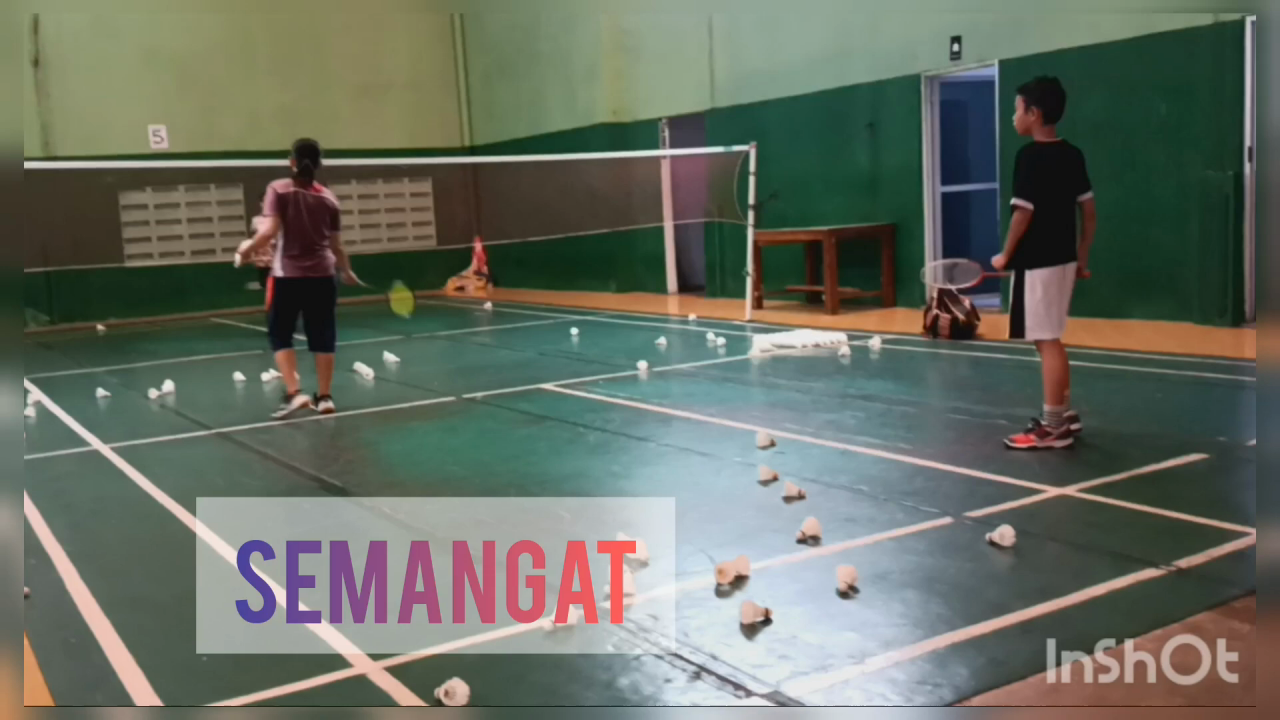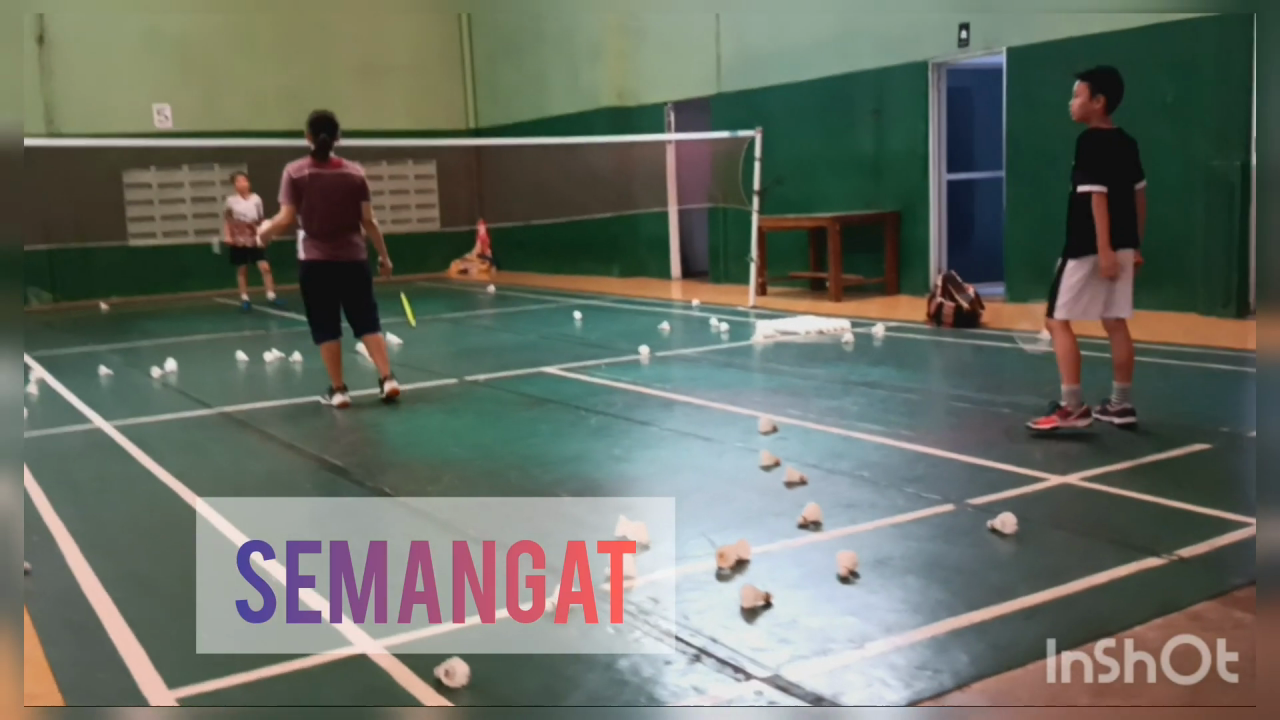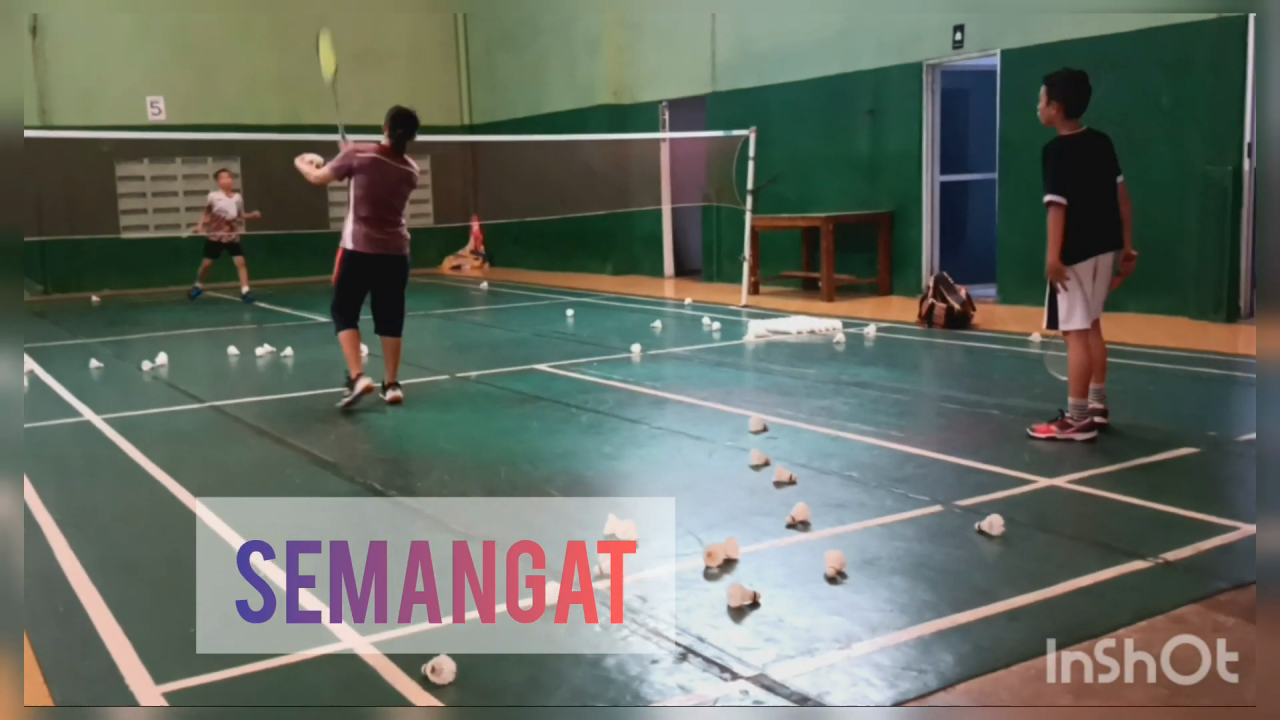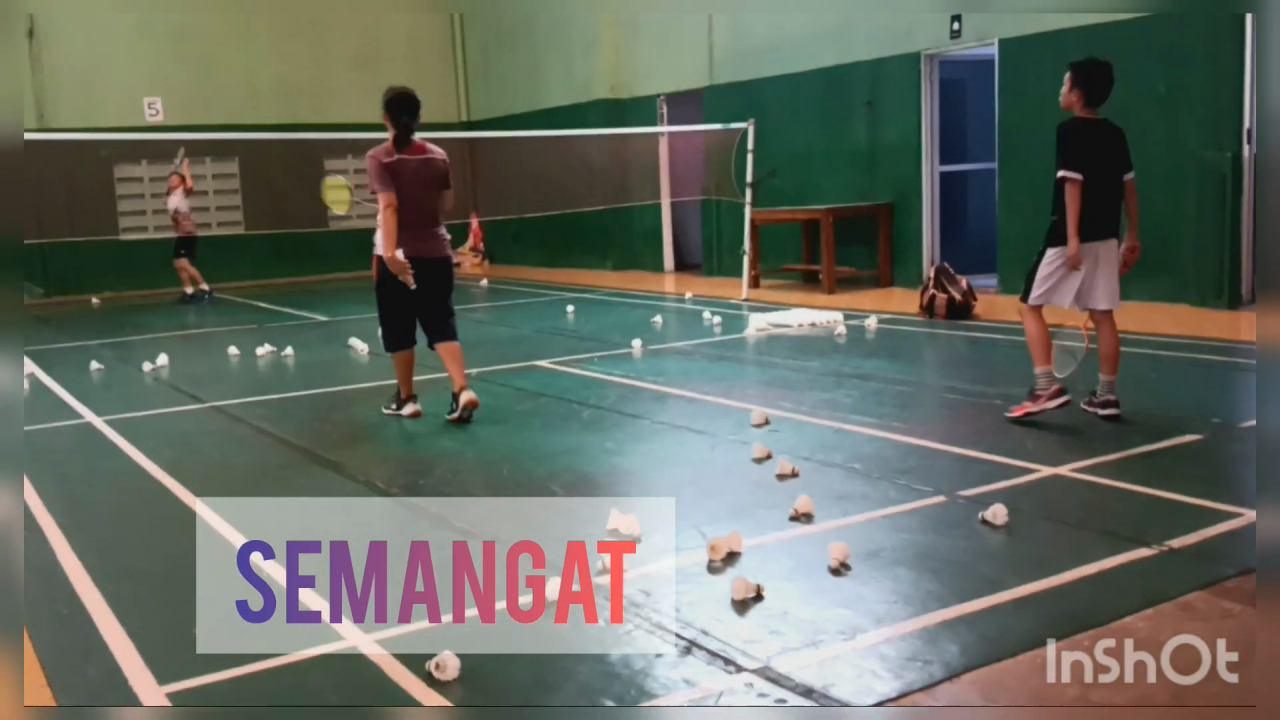
dt=1s
person 1, frame 1
left shoulder: (1030, 156)
right shoulder: (1073, 155)
left elbow: (1023, 213)
right elbow: (1088, 212)
left wrist: (1005, 255)
right wrist: (1081, 258)
left hip: (1037, 261)
right hip: (1063, 258)
left knee: (1046, 341)
right knee: (1048, 339)
left ankle: (1053, 427)
right ankle: (1064, 412)
person 1, frame 2
left shoulder: (1089, 141)
right shoulder: (1127, 142)
left elbow: (1097, 196)
right elbow: (1139, 197)
left wrist: (1104, 248)
right wrist: (1134, 246)
left hip: (1089, 250)
right hip: (1123, 247)
left knee: (1057, 321)
right knee: (1116, 323)
left ankle: (1071, 406)
right ankle: (1121, 404)
person 1, frame 3
left shoulder: (1057, 150)
right shoulder: (1102, 142)
left elbow: (1057, 207)
right elbow: (1122, 196)
left wrist: (1053, 257)
right wrist: (1127, 244)
left hip: (1075, 254)
right hip: (1104, 248)
left knee: (1075, 333)
right knee: (1090, 328)
left ankle: (1077, 419)
right ankle: (1097, 405)
person 1, frame 4
left shoulder: (1069, 130)
right shoulder: (1115, 134)
left elbow: (1073, 184)
right elbow: (1129, 190)
left wrist: (1072, 236)
right wrist: (1131, 238)
left hip: (1069, 238)
right hip: (1105, 237)
left knee: (1030, 307)
right knee: (1102, 315)
left ankle: (1047, 386)
right ankle: (1106, 396)
person 2, frame 1
left shoulder: (278, 189)
right shoulder: (329, 198)
left elbow: (269, 231)
right elbow: (335, 245)
left wrist: (247, 248)
right wrist: (347, 271)
left hip: (288, 275)
right hip: (323, 276)
left knee: (280, 334)
right knee: (322, 336)
left ankle: (293, 393)
right ankle: (325, 396)
person 2, frame 2
left shoulder: (295, 172)
right shoulder: (354, 172)
left elbow: (286, 220)
right elbow: (368, 221)
left wrist: (265, 229)
right wrist: (384, 256)
left hip: (316, 260)
right hip: (353, 258)
left knee: (325, 326)
right knee: (366, 319)
left ankle: (338, 390)
right ankle: (387, 379)
person 2, frame 3
left shoulder: (359, 153)
right shoulder: (410, 170)
left elbow: (320, 177)
left wrist: (302, 163)
left hip: (359, 248)
right hip: (396, 251)
left knee: (344, 313)
right knee: (390, 318)
left ankle: (356, 379)
right ankle: (391, 384)
person 2, frame 4
left shoulder: (379, 158)
right shoulder: (437, 156)
left elbow: (388, 206)
right elbow: (445, 205)
left wrist: (389, 250)
left hip: (399, 255)
right hip: (435, 251)
left knee: (398, 328)
right knee: (441, 322)
left ankle: (406, 399)
right ankle: (462, 391)
